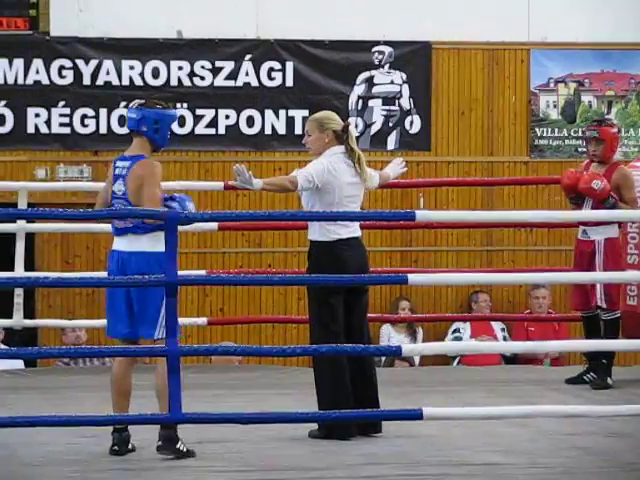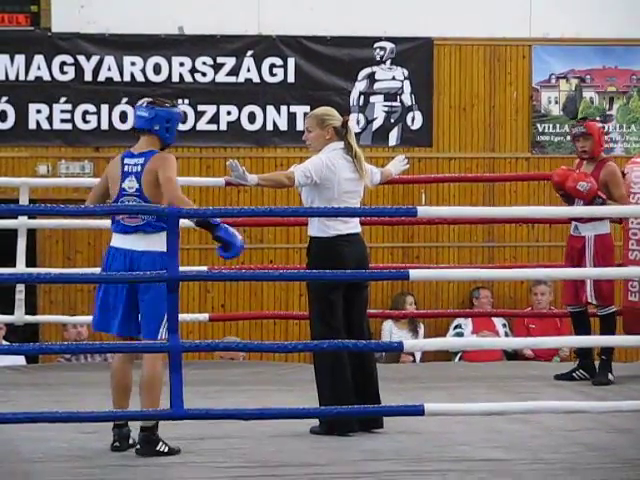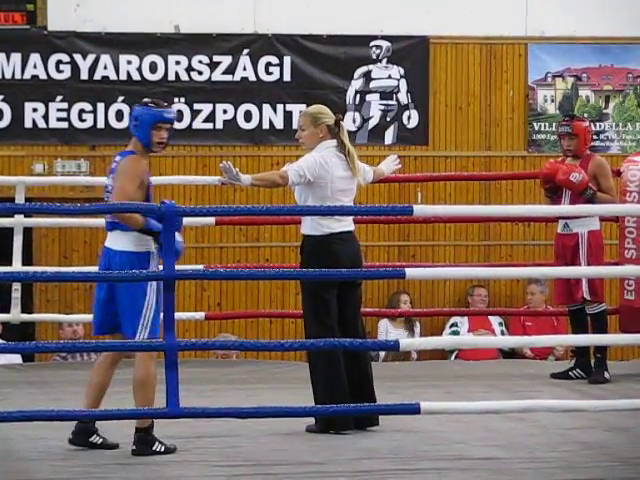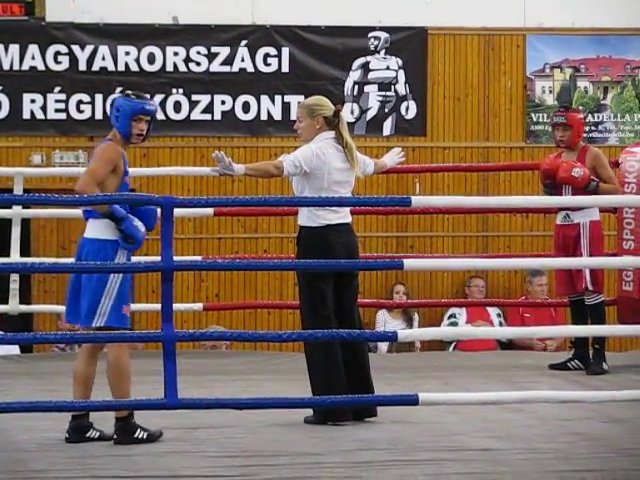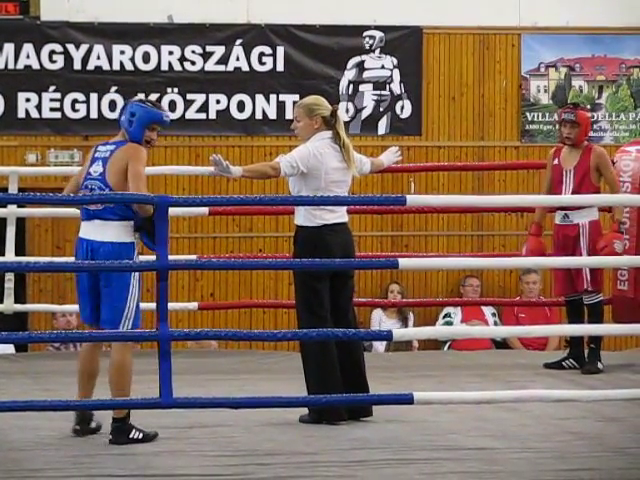
dt=0.7s
person 1, frame 1
left shoulder: (117, 165)
right shoulder: (150, 166)
left elbow: (100, 211)
right elbow: (153, 215)
right wrist: (177, 211)
left hip: (121, 256)
right hip: (150, 258)
left knee: (126, 349)
right knee: (163, 347)
left ankle: (120, 434)
right ankle: (168, 433)
person 1, frame 2
left shoulder: (116, 163)
right shoulder: (163, 160)
left elbow: (91, 205)
right elbow: (177, 200)
right wrist: (217, 228)
left hip: (119, 254)
right hip: (153, 258)
left knee: (124, 346)
right knee: (155, 348)
left ankle: (120, 430)
right ankle: (148, 435)
person 1, frame 3
left shoulder: (123, 160)
right shoulder: (136, 164)
right elbow: (119, 209)
left wrist: (154, 216)
right wrist: (157, 230)
left hip: (114, 255)
right hip: (135, 259)
left knee: (115, 347)
right knee: (146, 348)
left ankle: (84, 428)
right ankle: (144, 435)
person 1, frame 4
left shoulder: (117, 153)
right shoulder: (111, 149)
right elbow: (84, 187)
left wrist: (132, 210)
right wrist: (120, 216)
left hip: (94, 245)
right hip: (108, 247)
left knee: (92, 339)
right knee: (117, 335)
left ankle: (79, 423)
right ankle: (124, 424)
person 1, frame 5
left shoulder: (96, 152)
right shoulder: (133, 152)
left elbow: (68, 195)
right elbow: (138, 197)
right wrist: (152, 223)
left hip: (86, 243)
right hip: (118, 248)
left knee: (93, 332)
right knee: (123, 337)
left ankle: (83, 415)
right ankle: (121, 424)
person 2, frame 1
left shoulder: (323, 166)
right shoulder: (355, 166)
left elbow: (291, 183)
right elbow: (379, 177)
left wrist: (256, 184)
right wrist: (393, 170)
left hip: (328, 255)
right hip: (355, 253)
left knee: (328, 338)
right knee: (357, 334)
left ankle: (337, 423)
right ankle: (366, 418)
person 2, frame 2
left shoulder: (323, 162)
right shoulder: (356, 162)
left elbow: (288, 178)
right elbow: (381, 175)
left wrist: (251, 179)
right wrist: (395, 167)
left hip: (328, 251)
right hip: (355, 249)
left knee: (328, 333)
right knee: (358, 330)
left ankle: (338, 418)
right ankle: (367, 413)
person 2, frame 3
left shoulder: (316, 160)
right shoulder: (348, 160)
left elbow: (282, 178)
right elbow: (372, 173)
left wrist: (245, 179)
right wrist: (387, 167)
left hip: (322, 249)
right hip: (349, 247)
left knee: (323, 331)
right knee: (351, 328)
left ankle: (334, 417)
right ankle: (362, 411)
person 2, frame 4
left shoulder: (313, 152)
right shoulder: (347, 152)
left elbow: (276, 168)
right elbow: (373, 165)
left wrist: (238, 169)
right wrist: (390, 160)
left hip: (317, 240)
right hip: (345, 238)
left knee: (319, 322)
right knee: (348, 318)
left ankle: (332, 408)
right ankle: (360, 403)
person 2, frame 5
left shoulder: (310, 151)
right shoulder: (343, 151)
left elbow: (273, 169)
right elbow: (370, 164)
left wrist: (235, 171)
right wrist: (388, 159)
left hip: (314, 239)
right hip: (342, 238)
left knee: (315, 322)
right knee: (343, 319)
left ankle: (327, 408)
right ankle: (355, 402)
person 3, frame 1
right shoulder: (585, 167)
left wrist: (608, 199)
right wrist: (572, 196)
left hip: (606, 241)
right hip: (584, 240)
left knee: (608, 304)
right knee: (584, 305)
left ankle: (605, 369)
right ankle: (593, 366)
person 3, frame 2
left shoulder: (609, 169)
right shoulder: (578, 165)
left elbow: (624, 208)
left wrist: (596, 198)
right wrist: (565, 193)
left hip: (597, 237)
right hip: (576, 236)
left knee: (602, 300)
right knee: (574, 302)
left ankle: (606, 364)
right ankle: (585, 363)
person 3, frame 3
left shoulder: (597, 163)
right shoulder: (560, 164)
left elbow: (614, 202)
left wrist: (586, 190)
right wrist: (549, 188)
left hip: (587, 234)
right hip: (564, 234)
left knee: (592, 297)
right knee: (572, 300)
left ankle: (601, 363)
right ankle: (582, 363)
person 3, frame 4
left shoulder: (592, 154)
right shoulder: (556, 158)
left elbow: (616, 189)
left wrist: (588, 183)
right wrist: (547, 184)
left hip: (586, 225)
right hip: (563, 226)
left knee: (591, 288)
right knee: (572, 291)
left ankle: (599, 355)
right ankle: (580, 354)
person 3, frame 5
left shoulder: (596, 154)
right shoulder: (554, 154)
left elbow: (616, 191)
right elbow: (547, 193)
left wrist: (617, 227)
right wrist: (534, 230)
left hip: (586, 224)
right hip: (561, 225)
left knee: (590, 289)
right knee: (568, 290)
left ankle: (594, 354)
right ankle: (574, 352)
